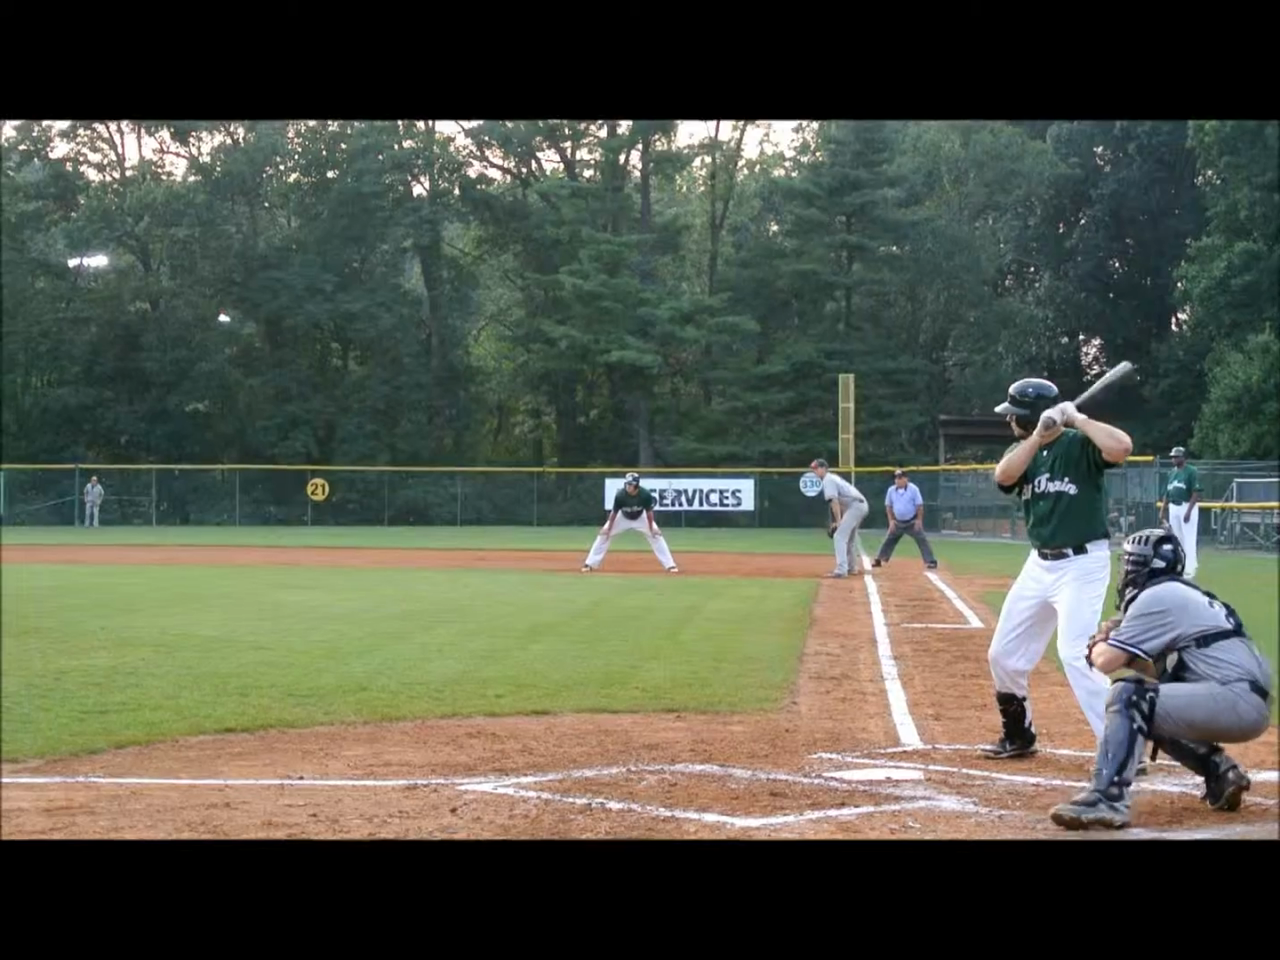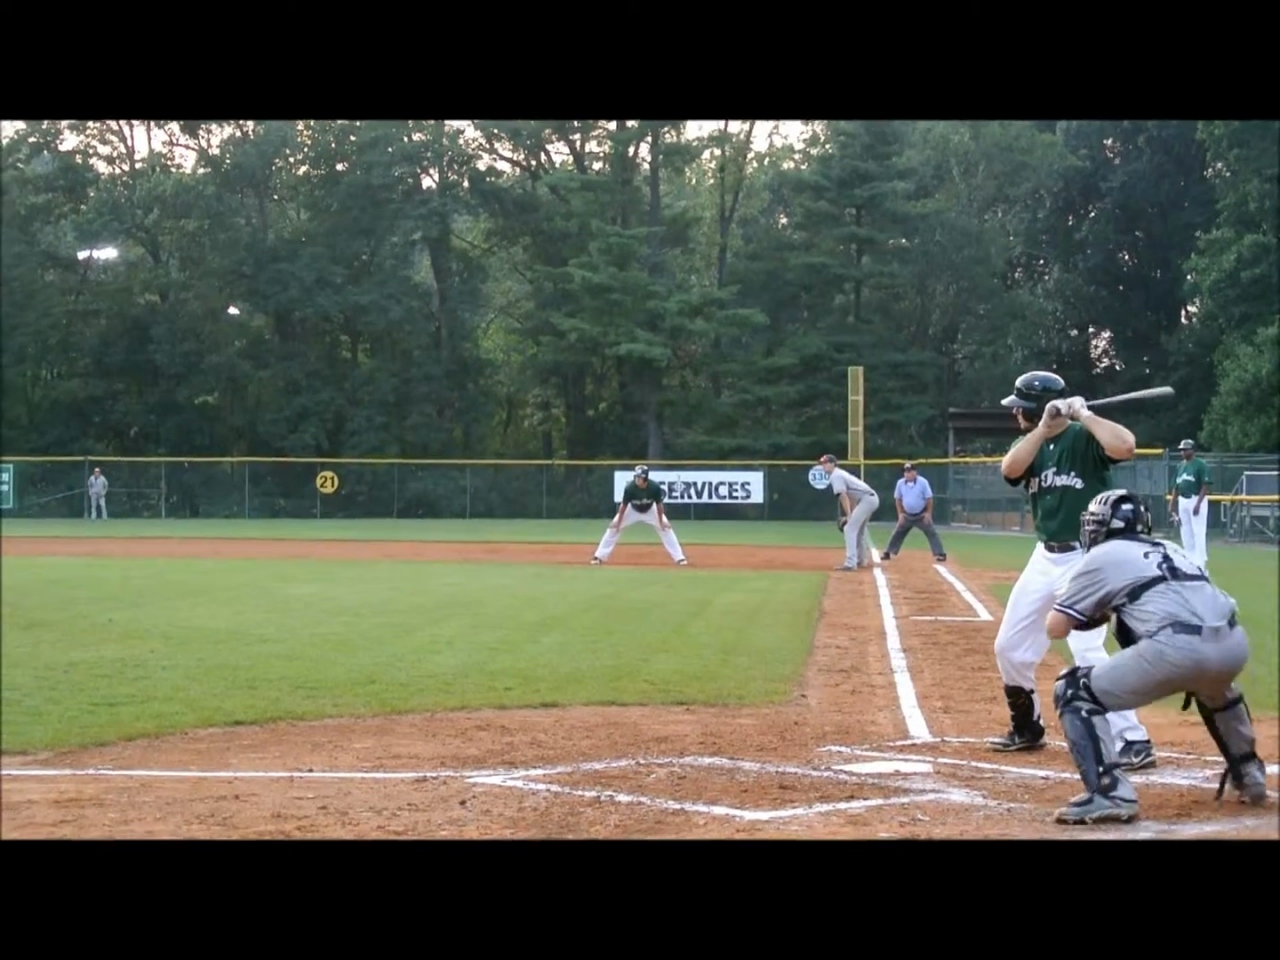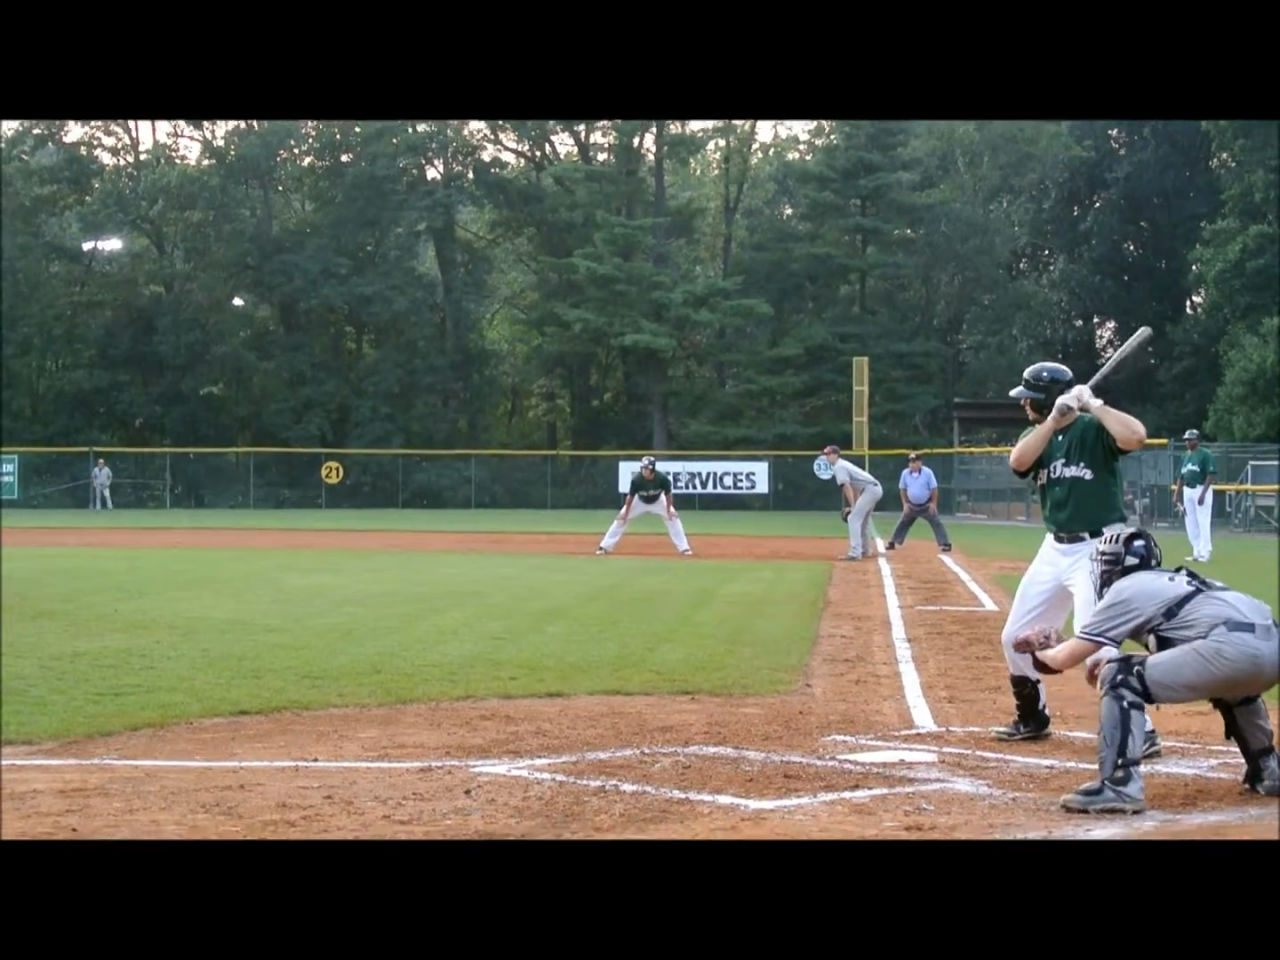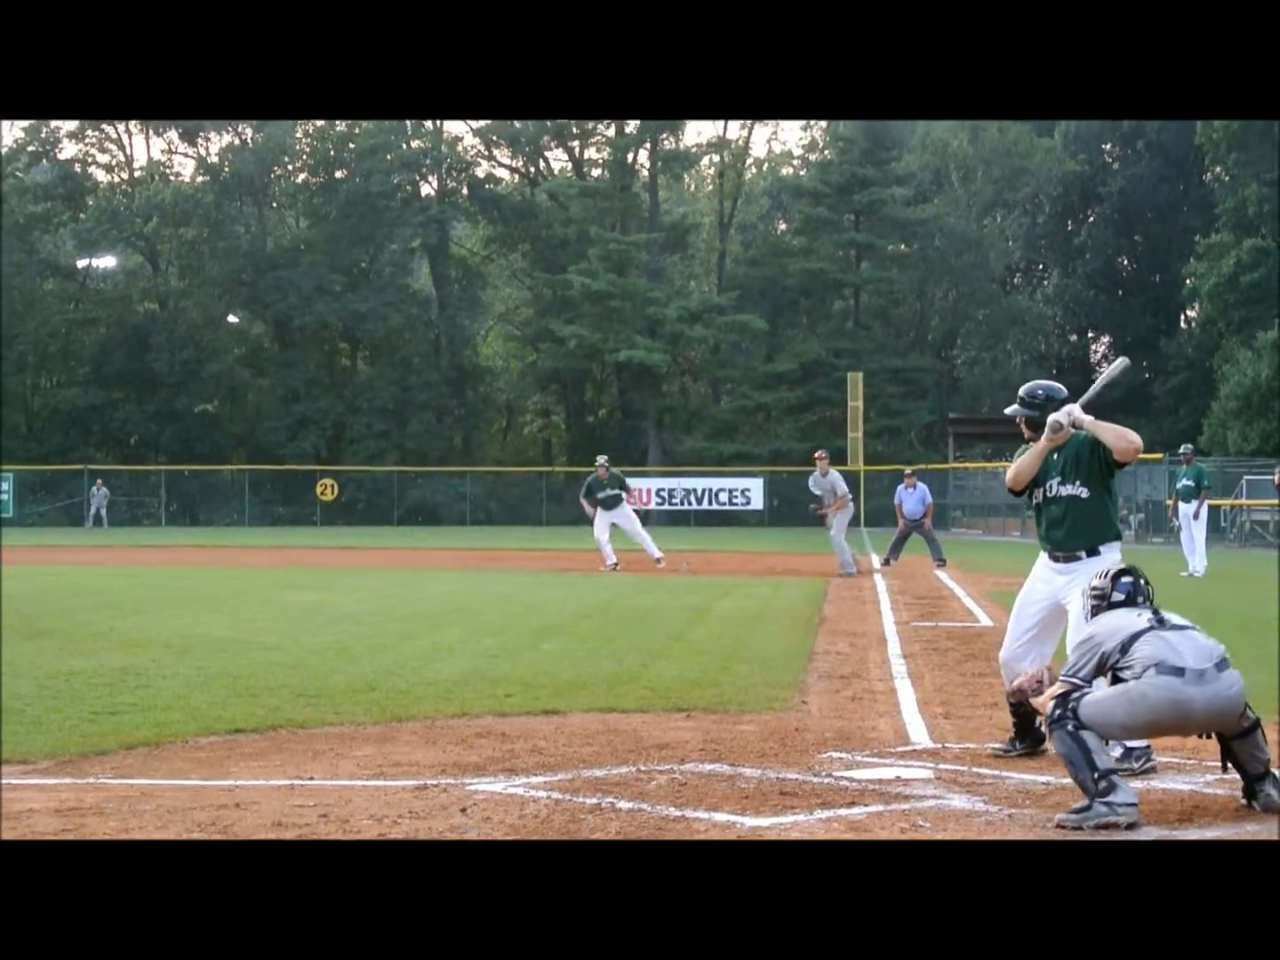
dt=0.5s
person 1, frame 1
left shoulder: (1080, 444)
right shoulder: (1023, 449)
left elbow: (1121, 446)
right elbow: (1003, 477)
left wrist: (1078, 418)
right wrist: (1040, 435)
left hip: (1082, 564)
right hip: (1039, 565)
left knee: (1075, 655)
right knee: (1004, 654)
right ankle: (1019, 734)
person 1, frame 2
left shoulder: (1086, 437)
right shoulder: (1030, 442)
left elbow: (1125, 446)
right elbow: (1010, 469)
left wrist: (1081, 413)
right wrist: (1045, 427)
left hip: (1088, 558)
right hip: (1045, 558)
left knee: (1086, 650)
right knee: (1010, 646)
left ankle: (1134, 741)
right ankle: (1027, 727)
person 1, frame 3
left shoulder: (1095, 428)
right shoulder: (1037, 433)
left elbow: (1136, 436)
right elbow: (1018, 462)
left wrist: (1093, 404)
right wrist: (1055, 419)
left hip: (1097, 550)
right hip: (1054, 549)
right knee: (1017, 637)
left ankle: (1140, 732)
right ankle: (1033, 717)
person 1, frame 4
left shoulder: (1090, 445)
right shoulder: (1031, 452)
left elbow: (1132, 446)
right elbow: (1014, 482)
left wrist: (1084, 421)
right wrist: (1048, 439)
left hip: (1094, 567)
right hip: (1048, 567)
right knee: (1014, 657)
left ankle: (1137, 747)
right ankle: (1028, 734)
person 2, frame 1
left shoulder: (1158, 597)
right shoulder: (1182, 596)
left elbow: (1107, 662)
right elbow: (1175, 676)
left wrist: (1099, 645)
right wrist: (1133, 660)
left hip: (1237, 703)
right hip: (1248, 706)
left knee: (1128, 696)
right knee: (1143, 719)
left ankle: (1108, 799)
right ankle: (1220, 771)
person 2, frame 2
left shoulder: (1100, 557)
right shoulder: (1167, 550)
left elbow: (1054, 627)
left wrist: (1090, 611)
left hip: (1179, 647)
right hip: (1234, 642)
left knee: (1072, 691)
right knee: (1212, 688)
left ankle: (1110, 794)
right ankle: (1249, 774)
person 2, frame 3
left shoulder: (1126, 589)
right shoulder: (1174, 580)
left elbow: (1066, 659)
left wrist: (1041, 652)
right wrist: (1110, 661)
left hip: (1235, 649)
left knee: (1120, 679)
left ankle: (1119, 787)
person 2, frame 4
left shoulder: (1100, 627)
right shoulder: (1172, 620)
left elbow: (1049, 703)
left wrist: (1035, 698)
left hip: (1167, 692)
right hip: (1227, 688)
left knee: (1062, 712)
left ankle: (1112, 800)
